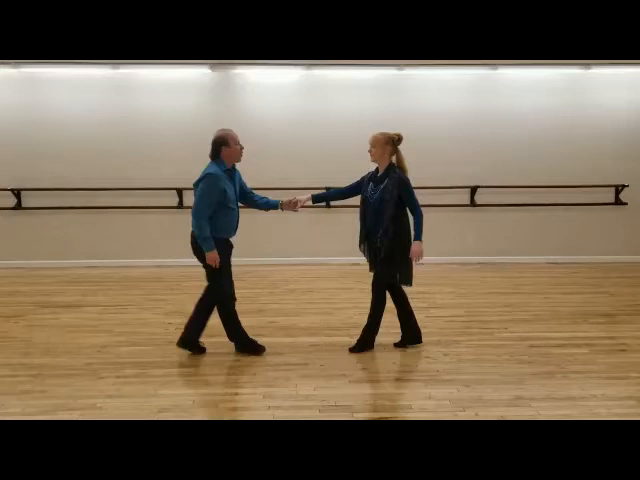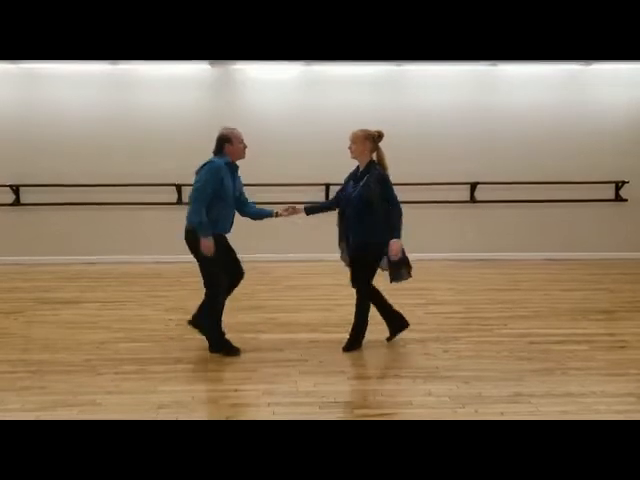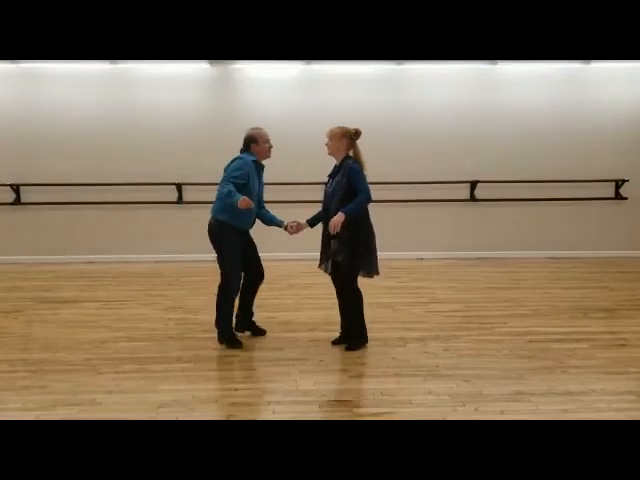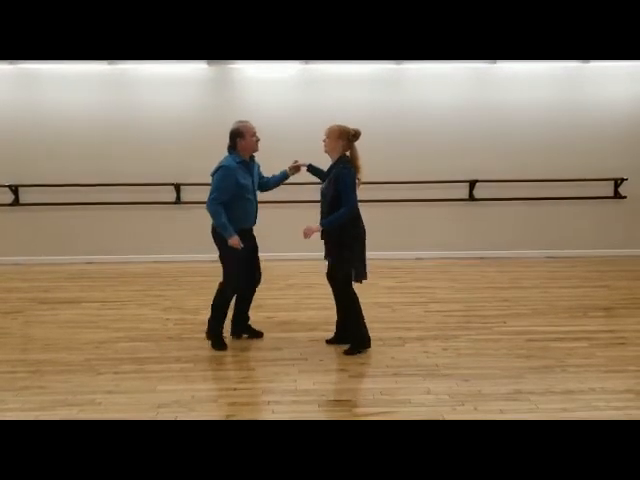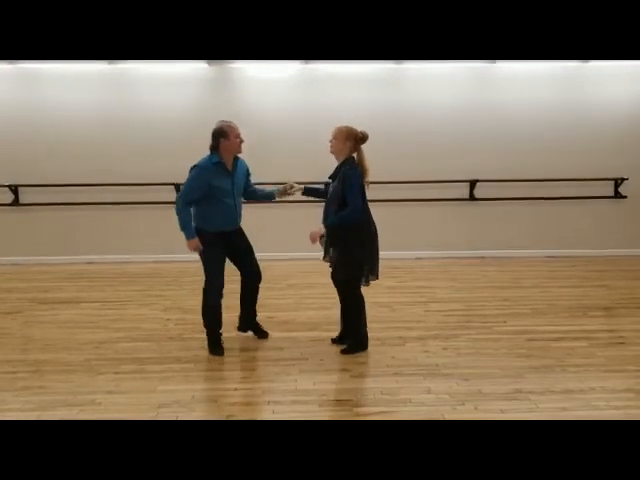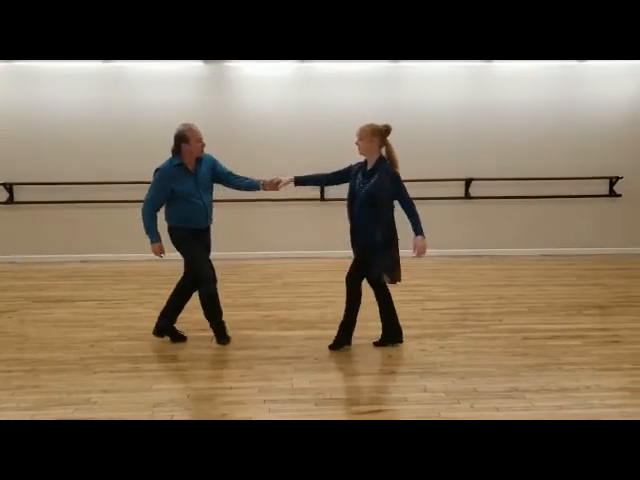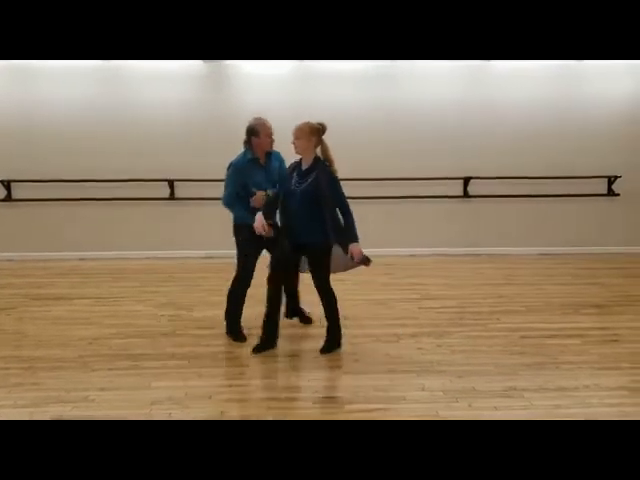
dt=0.7s
person 1, frame 1
left shoulder: (232, 174)
right shoulder: (212, 177)
left elbow: (249, 198)
right elbow: (200, 215)
left wrist: (280, 205)
right wrist: (209, 248)
left hip: (219, 242)
right hip: (210, 244)
left knee: (217, 290)
right knee: (225, 293)
left ankle: (189, 337)
right ankle: (241, 341)
person 1, frame 2
left shoulder: (232, 173)
right shoulder: (213, 168)
left elbow: (244, 208)
right elbow: (196, 203)
left wrist: (275, 213)
right wrist: (204, 235)
left hip: (216, 235)
right hip: (203, 236)
left knee: (236, 274)
right knee: (218, 285)
left ankle: (202, 318)
right ankle: (216, 340)
person 1, frame 3
left shoulder: (258, 170)
right shoulder: (242, 164)
left elbow: (259, 209)
right elbow: (225, 186)
left wrist: (282, 224)
right wrist: (238, 199)
left hip: (240, 231)
right hip: (223, 229)
left knee: (256, 273)
right knee: (231, 280)
left ankle: (244, 321)
right ankle: (224, 332)
person 1, frame 4
left shoulder: (251, 164)
right shoulder: (228, 168)
left elbow: (262, 184)
right elbow: (213, 204)
left wrist: (287, 173)
right wrist: (229, 234)
left hip: (246, 231)
right hip: (229, 234)
left knee: (253, 278)
right knee: (232, 281)
left ankle: (240, 324)
right ankle: (214, 330)
person 1, frame 5
left shoulder: (241, 165)
right shoulder: (203, 169)
left elbow: (249, 192)
right elbow: (182, 203)
left wrist: (276, 194)
right wrist: (190, 235)
left hip: (234, 232)
right hip: (209, 236)
left knee: (253, 274)
right knee: (215, 286)
left ankle: (248, 320)
right ankle: (214, 336)
person 1, frame 6
left shoulder: (208, 162)
right shoulder: (166, 172)
left elbow: (231, 179)
right elbow: (149, 207)
left wrist: (260, 185)
right wrist: (154, 239)
left hip: (203, 231)
right hip: (182, 233)
left knee: (192, 278)
right knee: (207, 276)
left ankle: (164, 324)
right ankle: (218, 325)
person 1, frame 7
left shoulder: (276, 158)
right shoulder: (239, 166)
right elbow: (229, 200)
left wrist: (269, 195)
right wrist: (252, 221)
right hip: (247, 228)
right knee: (244, 276)
left ankle: (293, 307)
right ankle: (232, 324)
person 2, frame 1
left shoulder: (399, 179)
right shoulder: (370, 178)
left elbow: (416, 210)
right elbow: (343, 193)
left wrist: (417, 240)
right wrist: (310, 198)
left hip: (394, 244)
right hip: (378, 244)
left knee: (379, 287)
right knee: (391, 286)
left ankle: (367, 339)
right ankle: (411, 334)
person 2, frame 2
left shoulder: (378, 175)
right shoulder: (353, 176)
left elbow: (395, 207)
right elbow: (334, 204)
left wrist: (396, 238)
right wrist: (303, 210)
left hip: (375, 241)
right hip: (358, 241)
left knee: (361, 285)
right knee: (361, 284)
left ankle: (356, 338)
right ankle: (396, 321)
person 2, frame 3
left shoulder: (352, 168)
right shoulder: (337, 170)
left elbow: (366, 197)
right elbow: (329, 207)
left wrist: (343, 214)
right wrist: (307, 224)
left hip: (355, 235)
right hip: (340, 236)
left knee: (349, 283)
right knee: (339, 280)
left ankle: (359, 335)
right ankle: (348, 332)
person 2, frame 4
left shoulder: (344, 170)
right shoulder: (337, 167)
left elbow: (348, 208)
left wrist: (320, 225)
right wrist: (308, 167)
left hip: (347, 236)
right hip: (338, 235)
left knee: (342, 284)
right knee: (335, 280)
left ankle: (361, 338)
right ankle: (344, 332)
person 2, frame 5
left shoulder: (351, 172)
right shoulder: (342, 170)
left elbow: (355, 210)
right elbow: (331, 194)
left wrist: (325, 228)
right wrist: (303, 190)
left hip: (357, 239)
right hip: (345, 238)
left knee: (350, 285)
right knee: (340, 280)
left ankle: (358, 340)
right ankle: (348, 331)
person 2, frame 6
left shoulder: (388, 173)
right shoulder: (357, 170)
left elbow: (407, 204)
right elbow: (328, 178)
left wrist: (419, 234)
right wrist: (294, 180)
left hip: (378, 240)
right hip: (363, 238)
left knee: (353, 279)
right knee: (376, 282)
left ankle: (345, 335)
right ankle: (392, 333)
person 2, frame 7
left shoulder: (325, 173)
right shoulder: (291, 170)
left elbow: (342, 206)
right elbow: (276, 198)
left wrist: (352, 240)
right wrist: (261, 214)
left hip: (317, 240)
right hip: (290, 238)
left knee: (323, 286)
right knee: (274, 281)
left ankle: (333, 337)
right ankle: (269, 337)
